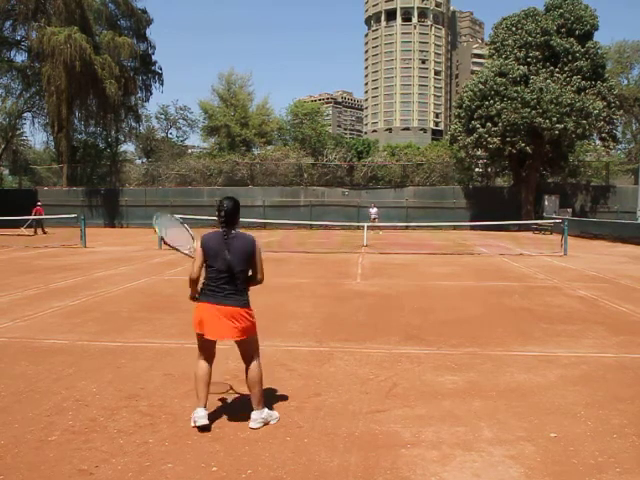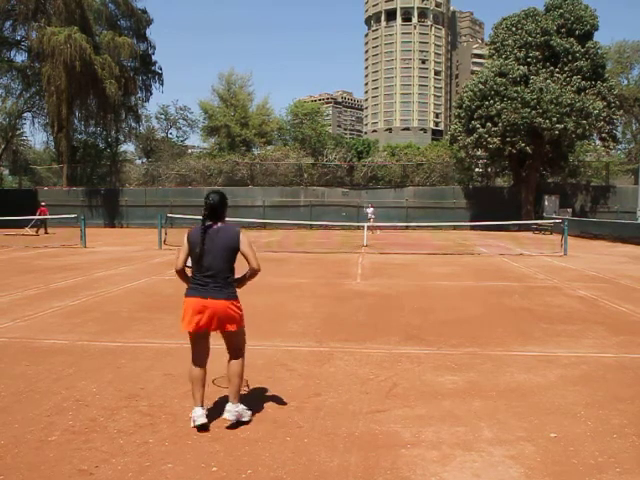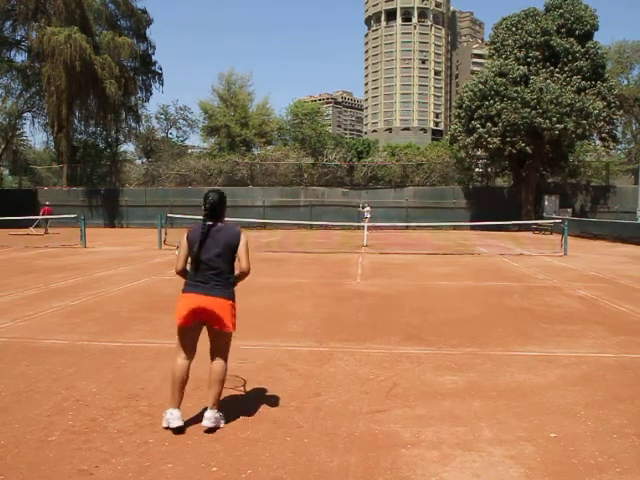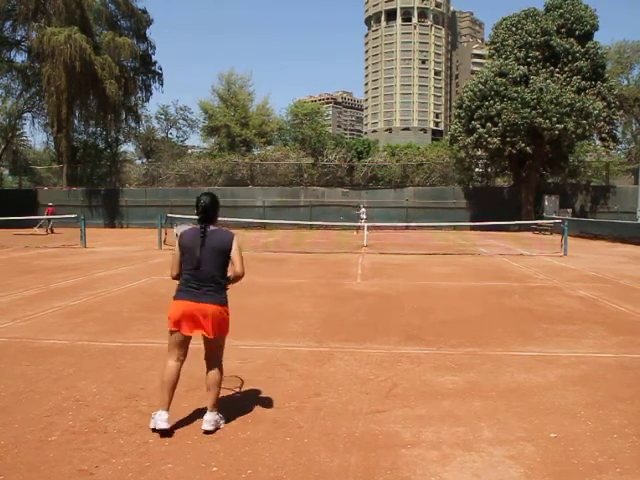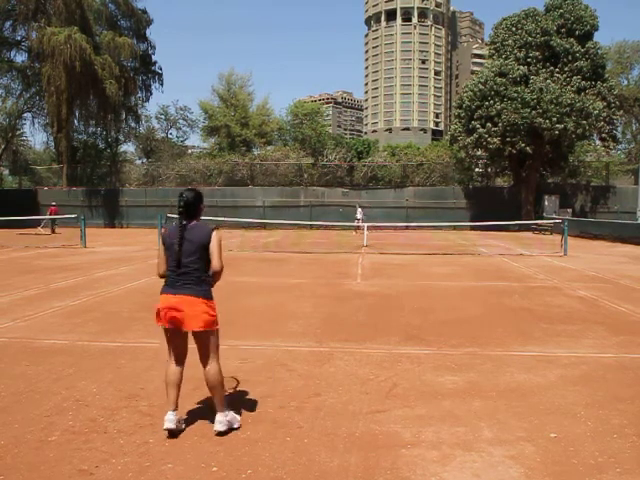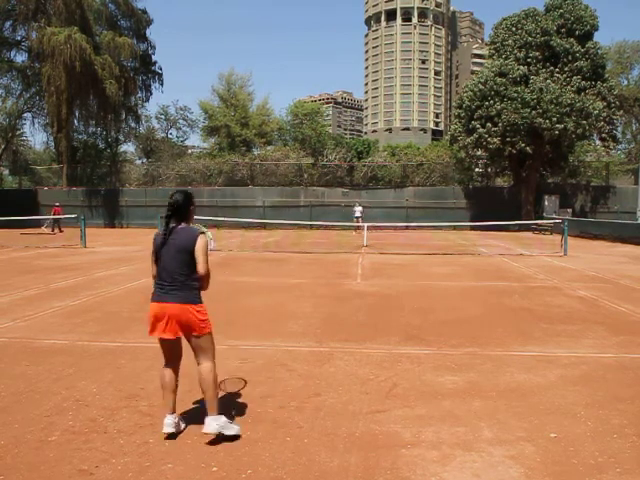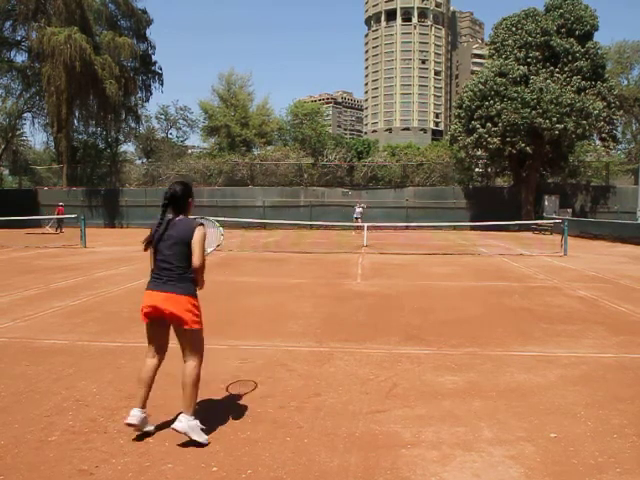
dt=0.2s
person 1, frame 1
left shoulder: (206, 240)
right shoulder: (251, 242)
left elbow: (194, 275)
right elbow: (258, 278)
left wrist: (193, 293)
left hip: (209, 306)
right hip: (238, 308)
left knee: (204, 359)
right knee: (252, 360)
left ankle: (201, 412)
right ankle: (259, 412)
person 1, frame 2
left shoulder: (192, 235)
right shoulder: (236, 234)
left elbow: (179, 268)
right elbow: (255, 267)
right wrist: (241, 281)
left hip: (196, 300)
right hip: (225, 301)
left knee: (198, 358)
right knee: (236, 353)
left ankle: (198, 411)
right ankle: (234, 406)
person 1, frame 3
left shoulder: (191, 233)
right shoulder: (237, 234)
left elbow: (179, 269)
right elbow: (245, 269)
right wrist: (231, 282)
left hip: (191, 298)
right hip: (221, 301)
left knee: (184, 356)
right knee: (219, 357)
left ankle: (174, 412)
right ankle: (212, 413)
person 1, frame 4
left shoulder: (184, 236)
right shoulder: (229, 238)
left elbow: (175, 273)
right elbow: (238, 272)
left hip: (183, 302)
right hip: (214, 305)
left knee: (174, 359)
right knee: (214, 362)
left ankle: (162, 414)
right ankle: (211, 415)
person 1, frame 5
left shoulder: (167, 234)
right shoulder: (210, 233)
left elbow: (161, 272)
right elbow: (217, 268)
right wrist: (209, 282)
left hip: (170, 299)
right hip: (198, 301)
left knee: (175, 360)
right knee: (209, 360)
left ankle: (171, 415)
right ankle: (222, 415)
person 1, frame 6
left shoulder: (159, 237)
right shoulder: (197, 235)
left elbow: (155, 273)
right elbow: (202, 271)
right wrist: (202, 286)
left hip: (160, 305)
right hip: (188, 305)
left knee: (170, 363)
right knee: (206, 360)
left ankle: (170, 419)
right ankle: (215, 418)
person 1, frame 7
left shoulder: (158, 228)
right shoulder: (196, 228)
left elbow: (155, 262)
right elbow: (197, 263)
right wrist: (199, 280)
left hip: (154, 295)
right hip: (182, 299)
left knee: (154, 356)
right knee: (193, 359)
left ankle: (139, 412)
right ankle: (187, 418)
